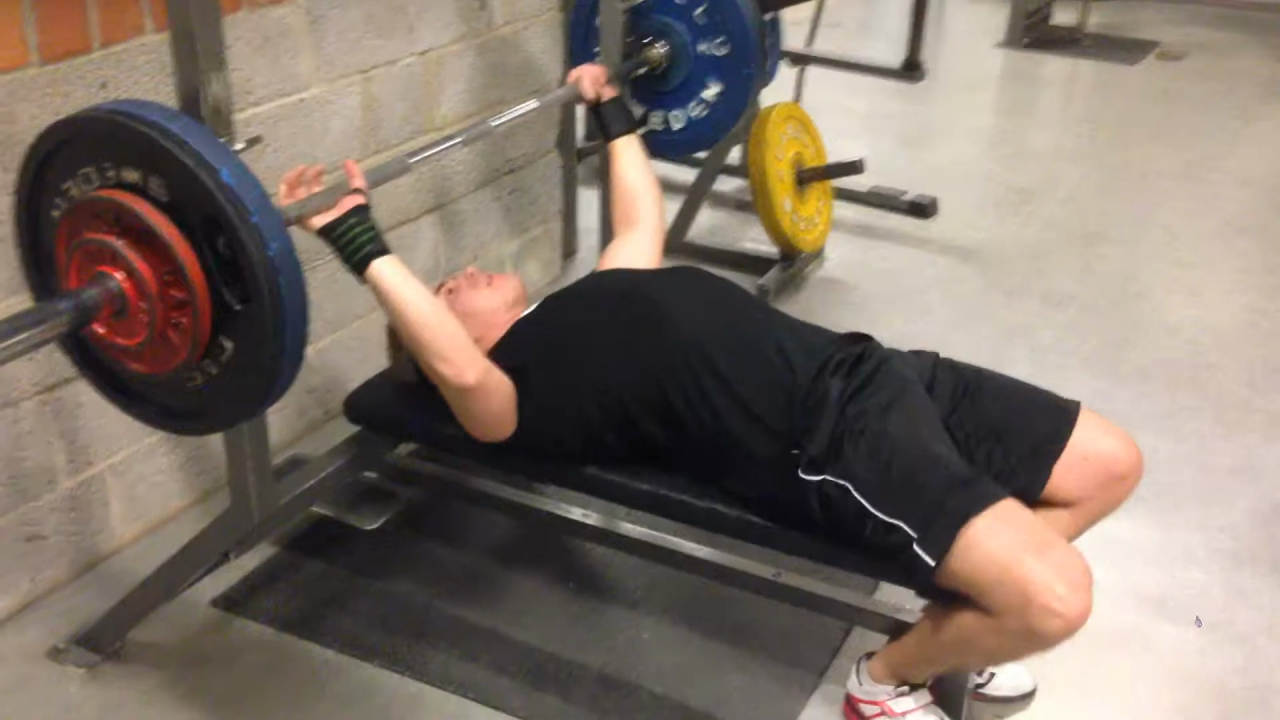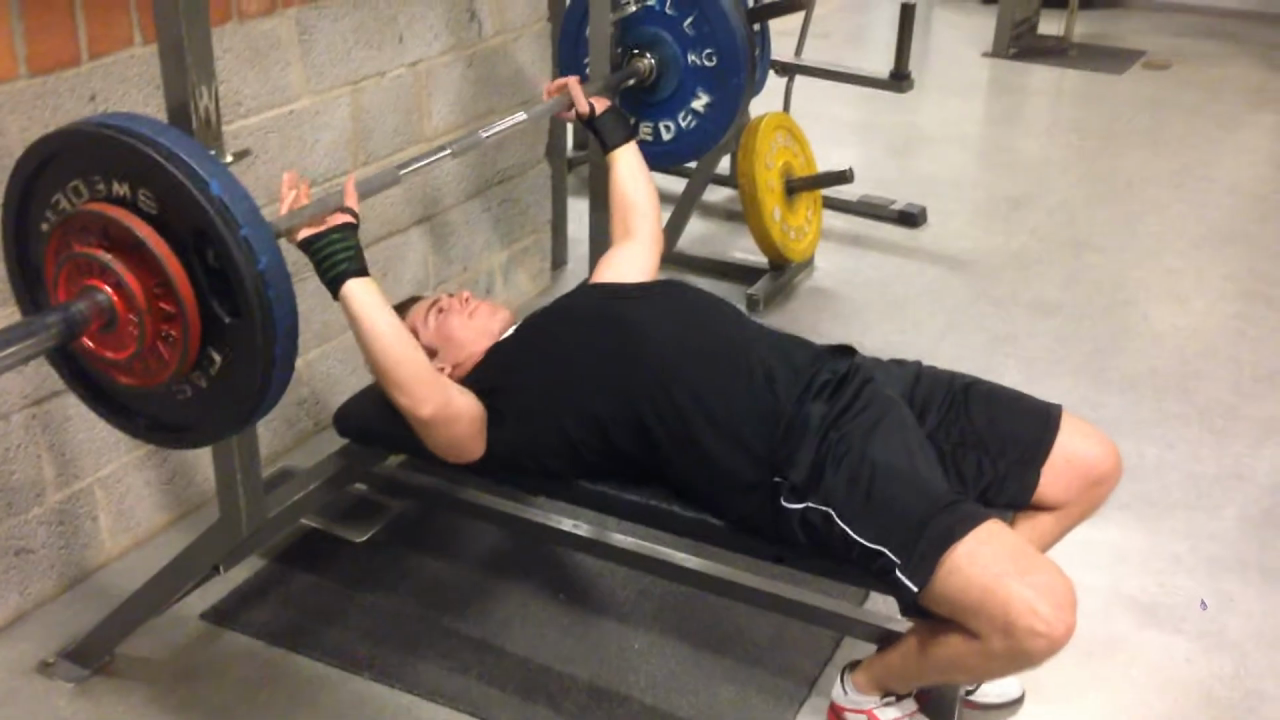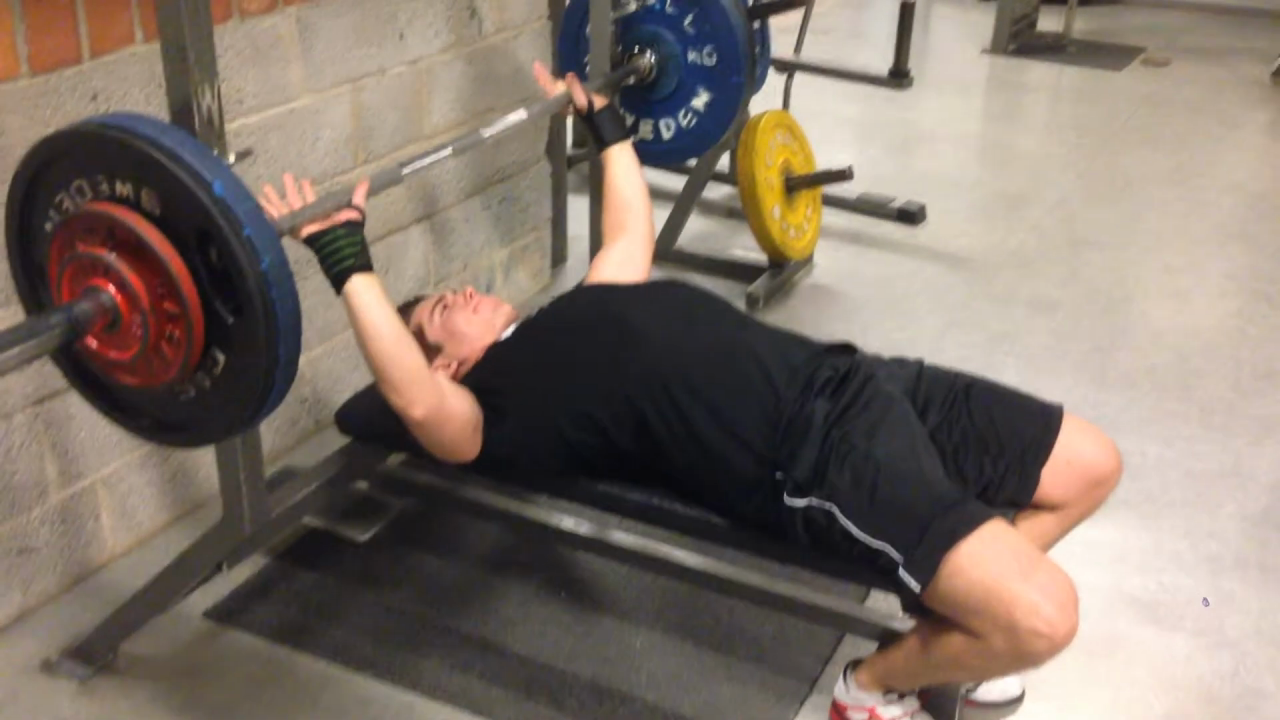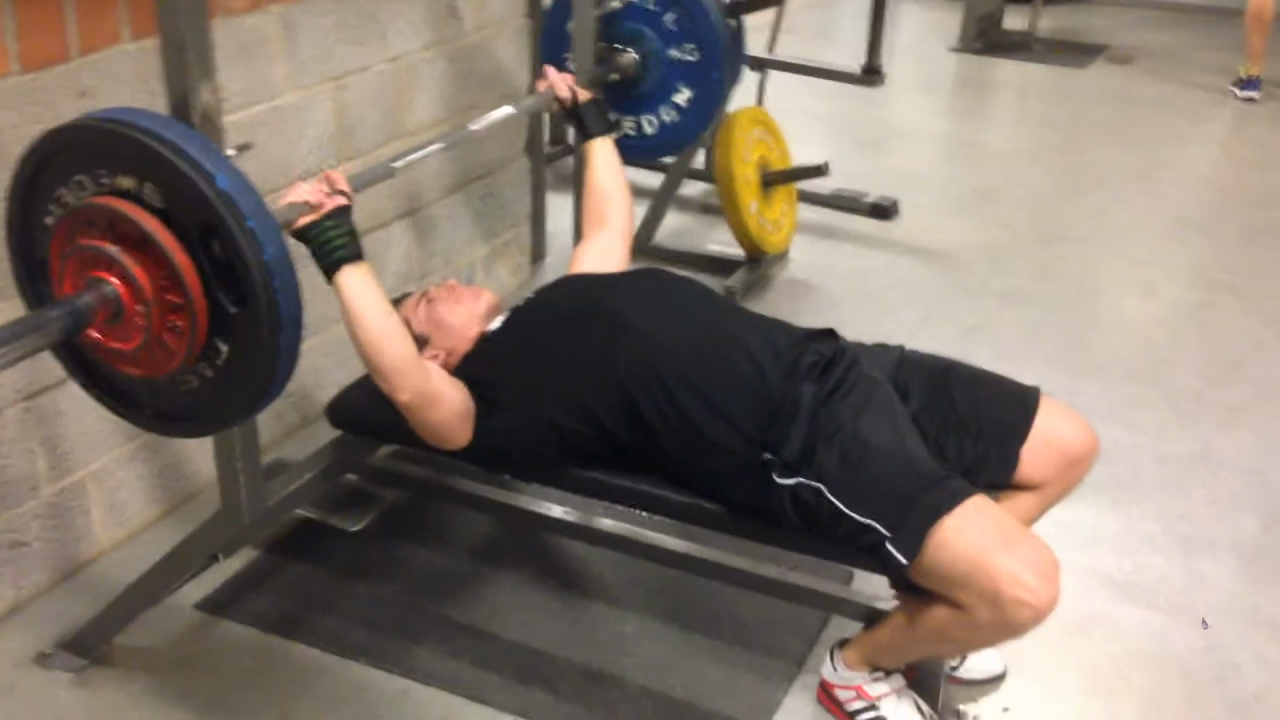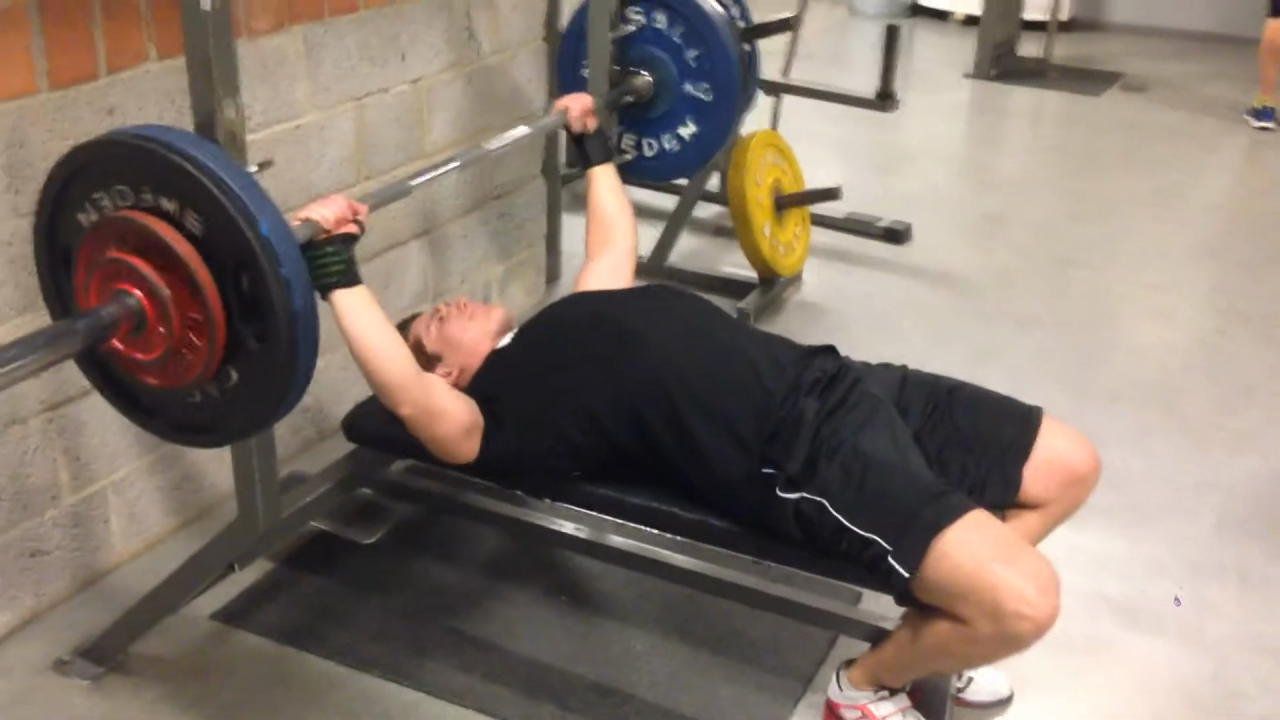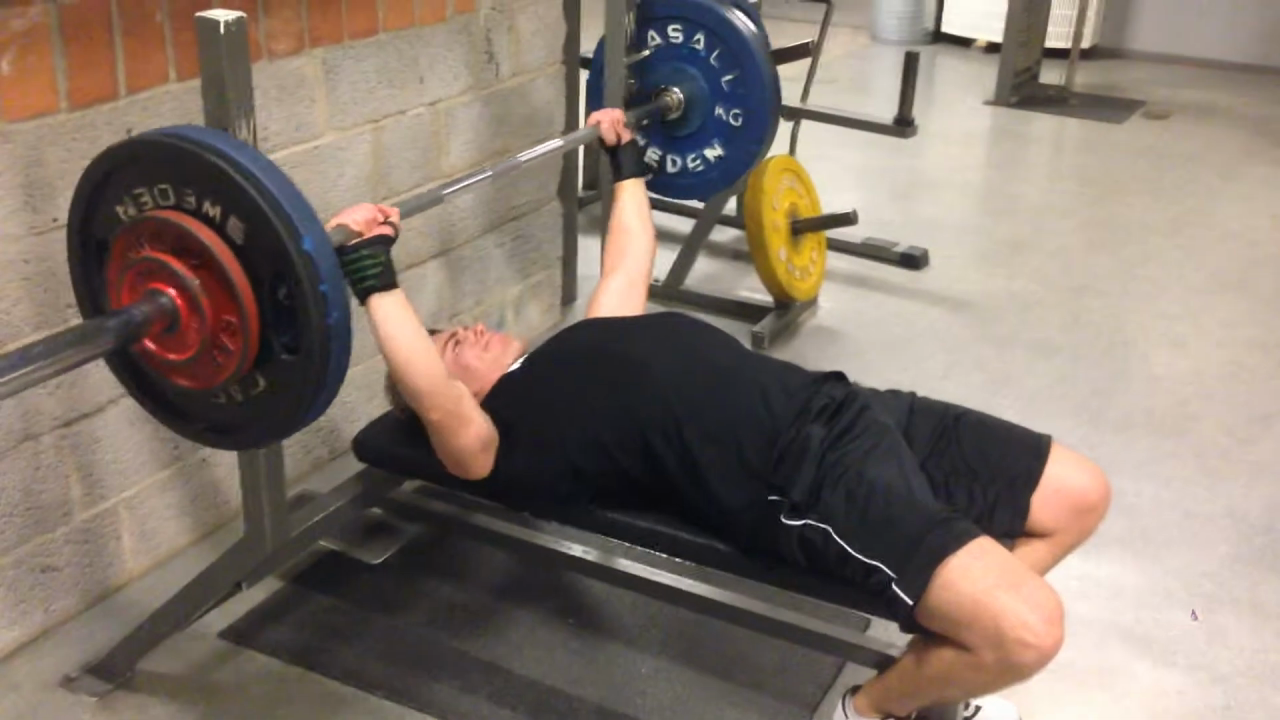
dt=0.5s
person 1, frame 1
left shoulder: (584, 304)
right shoulder: (513, 391)
left elbow: (642, 222)
right elbow: (458, 370)
left wrist: (611, 114)
right wrist: (362, 247)
left hip: (859, 372)
right hip: (823, 441)
left knee: (1111, 464)
right knee: (1052, 600)
left ankle: (949, 620)
person 1, frame 2
left shoulder: (570, 320)
right shoulder: (495, 409)
left elbow: (640, 236)
right elbow: (423, 403)
left wrist: (605, 122)
right wrist: (341, 266)
left hip: (841, 383)
right hip: (807, 461)
left knee: (1091, 466)
right knee: (1036, 621)
left ankle: (947, 619)
person 1, frame 3
left shoulder: (572, 317)
right shoulder: (497, 405)
left elbow: (632, 233)
right elbow: (418, 405)
left wrist: (601, 120)
right wrist: (346, 262)
left hip: (844, 382)
right hip: (807, 459)
left knee: (1092, 467)
right knee: (1039, 622)
left ankle: (947, 623)
person 1, frame 4
left shoulder: (556, 308)
right shoulder: (489, 399)
left elbow: (612, 222)
right elbow: (408, 389)
left wrist: (587, 116)
right wrist: (336, 249)
left hip: (822, 367)
right hip: (793, 443)
left knee: (1067, 447)
right knee: (1019, 590)
left ankle: (927, 602)
person 1, frame 5
left shoulder: (557, 330)
right shoulder: (496, 412)
left elbow: (616, 244)
right elbow: (411, 402)
left wrist: (591, 143)
right wrist: (333, 270)
right hip: (792, 457)
left knee: (1071, 470)
right knee: (1021, 605)
left ankle: (930, 630)
person 1, frame 6
left shoulder: (572, 353)
right shoulder: (505, 435)
left elbow: (629, 268)
right elbow: (436, 410)
left wrist: (626, 159)
right wrist: (372, 276)
right hip: (799, 480)
left knee: (1081, 496)
right knee: (1025, 634)
